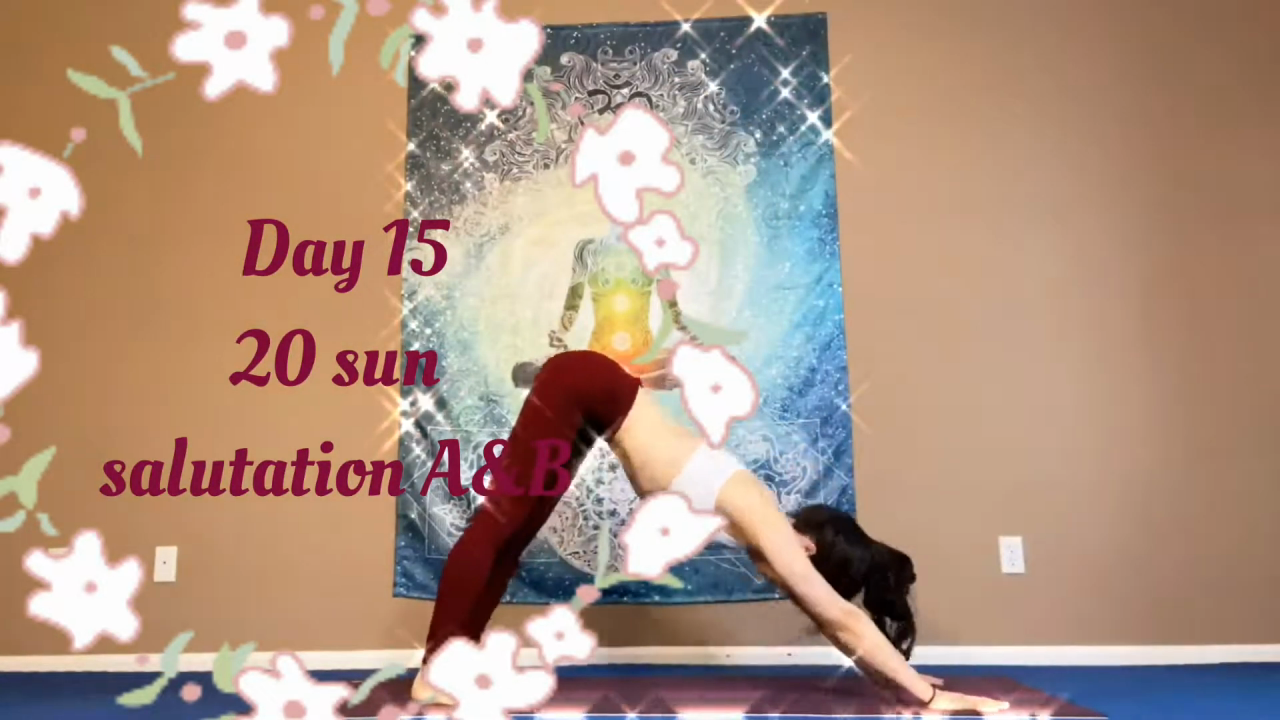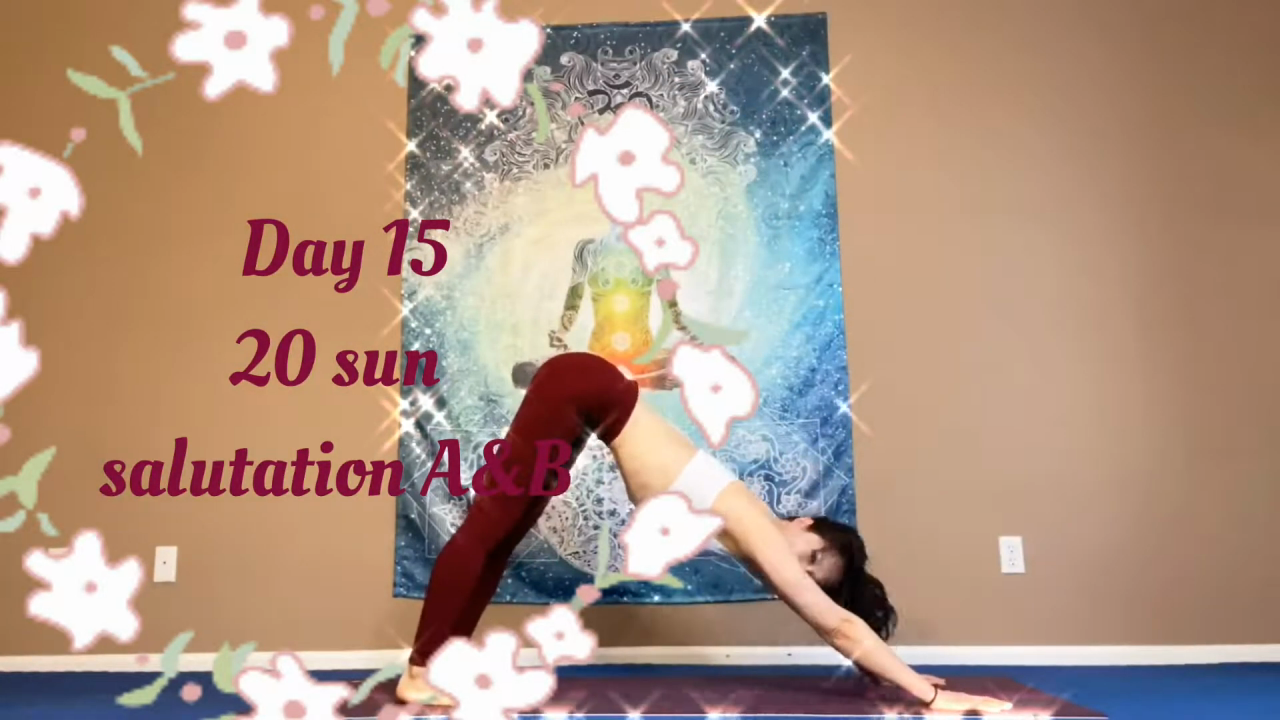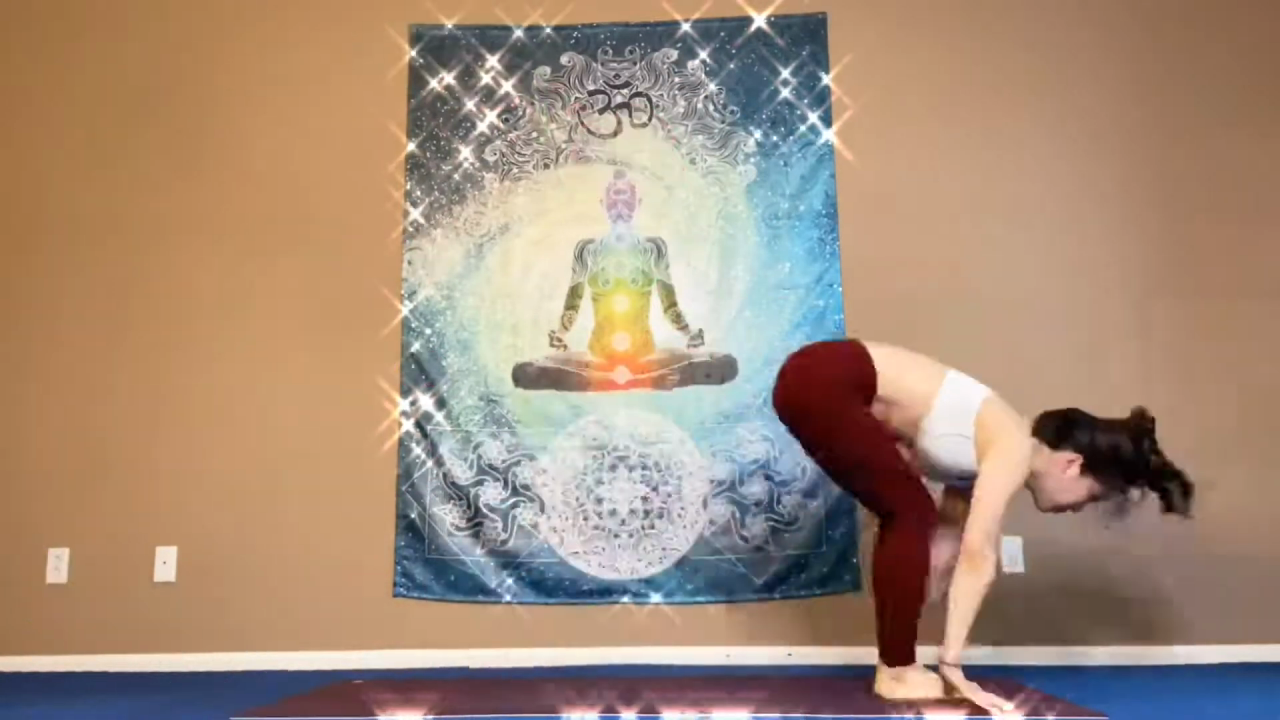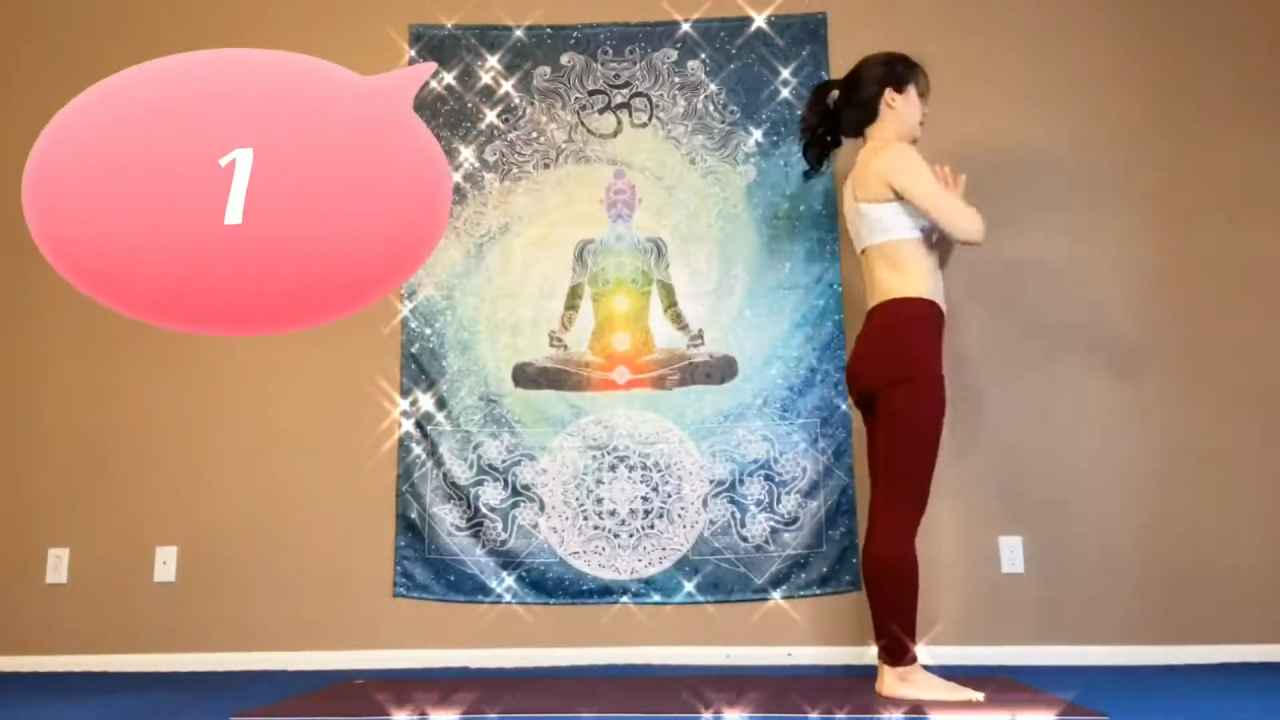
dt=0.5s
person 1, frame 1
left shoulder: (768, 530)
right shoulder: (762, 524)
left elbow: (839, 619)
right elbow: (842, 619)
left hip: (595, 395)
right hip: (578, 386)
left knee: (512, 533)
right knee: (497, 528)
right ankle: (433, 672)
person 1, frame 2
left shoulder: (760, 533)
right shoulder: (757, 531)
left elbow: (835, 622)
right elbow: (840, 626)
left hip: (589, 395)
right hip: (577, 391)
left knee: (501, 533)
right knee: (487, 529)
left ankle: (438, 663)
right ankle: (421, 670)
person 1, frame 3
left shoulder: (998, 447)
right shoulder: (1012, 449)
right elbow: (975, 563)
right wrist: (951, 663)
left hip: (829, 376)
right hip: (825, 380)
left knee: (903, 514)
right knee: (912, 514)
left ankle: (898, 668)
right ankle: (897, 671)
person 1, frame 4
left shoulder: (872, 167)
right shoulder: (889, 159)
right elbow: (968, 229)
left wrist: (942, 203)
right wrist: (952, 206)
left hip: (886, 347)
right hip: (903, 342)
left knee: (892, 516)
right knee: (895, 515)
left ankle: (898, 663)
right ankle: (898, 668)
person 2, frame 1
right shoulder: (588, 249)
left elbow: (670, 302)
right elbow: (572, 305)
left wrist: (686, 334)
right wrist: (560, 336)
left hip: (645, 357)
right hip: (599, 353)
person 2, frame 2
right shoulder: (588, 250)
left elbow: (669, 301)
right elbow: (572, 302)
left wrist: (686, 335)
right wrist: (560, 336)
left hip: (645, 357)
right hip: (599, 355)
person 2, frame 3
left shoulder: (654, 249)
right shoulder: (587, 250)
left elbow: (670, 304)
right elbow: (572, 304)
left wrist: (689, 335)
right wrist: (559, 338)
left hip: (646, 355)
right hip: (599, 356)
left knee: (725, 365)
right knee: (525, 372)
person 2, frame 4
left shoulder: (654, 248)
right shoulder: (587, 250)
left elbow: (670, 305)
right elbow: (572, 304)
left wrist: (690, 335)
right wrist: (559, 338)
left hip: (646, 354)
right hip: (598, 356)
left knee: (725, 365)
right knee: (524, 373)
